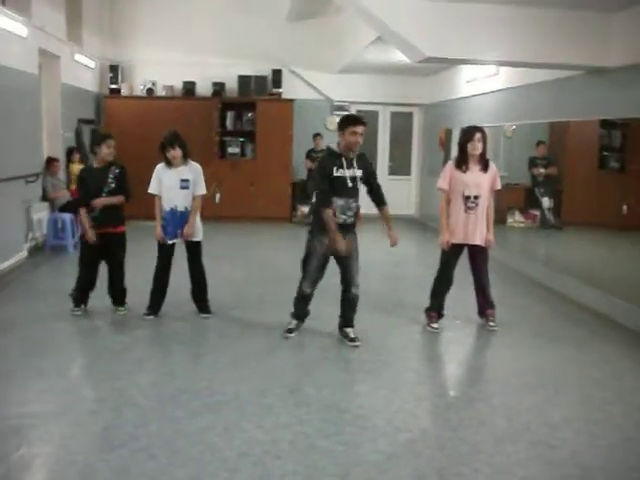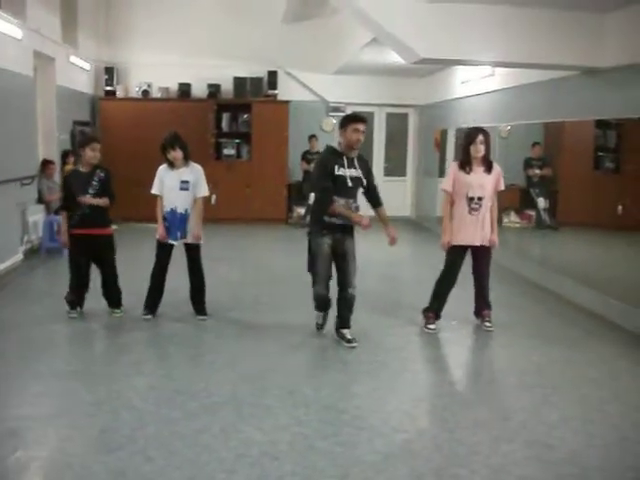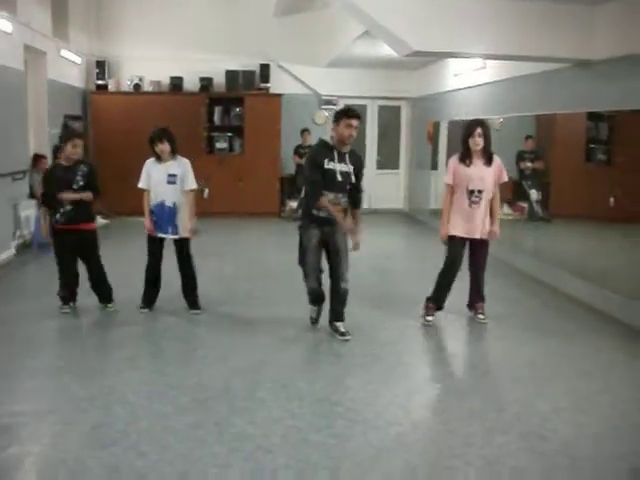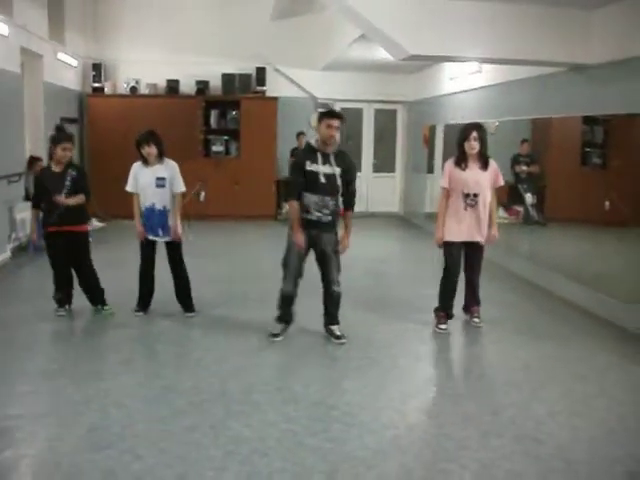
dt=0.2s
person 1, frame 1
left shoulder: (364, 163)
right shoulder: (326, 162)
left elbow: (377, 196)
right elbow: (323, 203)
left wrist: (390, 228)
right wrist: (334, 235)
left hip: (349, 231)
right hip: (322, 231)
left knee: (352, 283)
right knee: (309, 279)
left ankle: (346, 326)
right ankle: (297, 317)
person 1, frame 2
left shoulder: (363, 163)
right shoulder: (326, 160)
left elbow: (373, 197)
right elbow: (325, 199)
left wrist: (388, 227)
right wrist: (354, 217)
left hip: (346, 233)
right hip: (322, 230)
left knee: (349, 283)
right knee: (321, 279)
left ankle: (342, 326)
right ankle: (322, 310)
person 1, frame 3
left shoulder: (355, 160)
right shoulder: (318, 153)
left elbow: (355, 198)
right elbow: (314, 193)
left wrist: (356, 231)
right wrist: (338, 217)
left hip: (338, 226)
right hip: (313, 223)
left knee: (340, 276)
right knee: (311, 272)
left ankle: (337, 320)
right ankle: (316, 303)
person 1, frame 4
left shoulder: (345, 161)
right shoulder: (303, 156)
left elbow: (348, 199)
right elbow: (293, 196)
left wrist: (346, 233)
right wrist: (296, 229)
left hip: (328, 230)
right hip: (301, 227)
left knee: (332, 279)
right knee: (290, 277)
left ankle: (331, 323)
right ankle: (283, 319)
person 2, frame 1
left shoulder: (490, 169)
right shoulder: (452, 167)
left elbow: (490, 202)
right elbow: (444, 201)
left wrist: (490, 231)
right wrist: (443, 231)
left hip: (479, 233)
right hip: (455, 232)
left knee: (481, 274)
right knee: (445, 273)
left ankle: (487, 311)
right ankle: (434, 312)
person 2, frame 2
left shoulder: (494, 170)
right shoulder: (456, 169)
left elbow: (493, 203)
right elbow: (448, 203)
left wrist: (495, 232)
right wrist: (446, 232)
left hip: (483, 234)
right hip: (459, 233)
left knee: (482, 275)
right knee: (449, 274)
left ankle: (483, 312)
right ankle: (431, 313)
person 2, frame 3
left shoulder: (494, 163)
right shoulder: (456, 162)
left elbow: (495, 194)
right elbow: (448, 194)
left wrist: (495, 222)
right wrist: (444, 223)
left hip: (482, 225)
right hip: (458, 225)
left knee: (478, 268)
right knee: (452, 265)
left ankle: (477, 304)
right ankle: (433, 303)
person 2, frame 4
left shoulder: (491, 167)
right shoulder: (452, 165)
left elbow: (492, 197)
right elbow: (444, 198)
left wrist: (494, 225)
right wrist: (439, 228)
left hip: (478, 229)
right hip: (454, 229)
left knee: (473, 271)
right knee: (451, 271)
left ankle: (472, 307)
right ankle: (443, 312)
person 3, frame 1
left shoulder: (194, 168)
right shoulder: (160, 170)
left elbow: (198, 199)
right elbow: (157, 199)
left wrist: (190, 224)
right wrist: (158, 225)
left hip: (190, 226)
right hip: (167, 226)
left knee: (196, 265)
right knee: (162, 266)
left ankle: (202, 303)
right ankle: (154, 305)
person 3, frame 2
left shoulder: (195, 170)
right shoulder: (162, 171)
left elbow: (200, 201)
right elbow: (159, 199)
left wrist: (198, 227)
right wrist: (160, 225)
left hip: (189, 228)
right hip: (167, 227)
left knee: (195, 266)
right knee: (159, 266)
left ankle: (199, 305)
right ankle: (150, 306)
person 3, frame 3
left shoulder: (183, 164)
right shoulder: (149, 165)
left elbow: (189, 193)
right elbow: (146, 193)
left wrist: (191, 220)
right wrist: (147, 219)
left hip: (179, 222)
right hip: (156, 222)
left knee: (185, 260)
right knee: (153, 261)
left ankle: (192, 300)
right ankle: (148, 299)
person 3, frame 4
left shoulder: (170, 166)
right shoulder: (137, 168)
left elbow: (177, 197)
right elbow: (135, 197)
left wrist: (175, 223)
right wrist: (137, 223)
left hip: (169, 224)
right hip: (147, 225)
left knee: (177, 263)
right knee: (146, 264)
left ankle: (187, 303)
right ankle: (143, 302)
person 4, frame 1
left shoulder: (119, 170)
right shoulder: (85, 174)
left elbow: (125, 197)
right elbow: (82, 204)
left wrist: (106, 200)
right wrist: (88, 228)
left hip: (115, 228)
right hip: (92, 228)
left knee: (116, 267)
right knee: (87, 267)
left ankle: (119, 301)
right ankle: (79, 301)
person 4, frame 2
left shoulder: (103, 174)
right shoulder: (71, 177)
left elbow: (109, 200)
right elbow: (65, 207)
left wrist: (91, 201)
right wrist: (63, 231)
left hip: (101, 230)
right hip: (77, 232)
left knee: (108, 269)
right knee: (78, 270)
left ankle: (115, 303)
right ankle: (75, 303)
person 4, frame 3
left shoulder: (87, 168)
right shoulder: (52, 172)
left elbow: (94, 193)
right elbow: (46, 199)
left wrist: (72, 196)
left hip: (85, 225)
right hip: (61, 227)
left knee: (94, 263)
right knee: (66, 265)
left ankle: (106, 298)
right ankle: (68, 299)
person 4, frame 4
left shoulder: (77, 172)
right shoulder: (42, 175)
left elbow: (84, 196)
right elbow: (36, 204)
left wrist: (67, 200)
right wrist: (34, 228)
left hip: (77, 228)
right hip: (53, 229)
left knee: (84, 267)
right knee: (59, 268)
left ankle: (99, 301)
right ankle: (63, 302)
